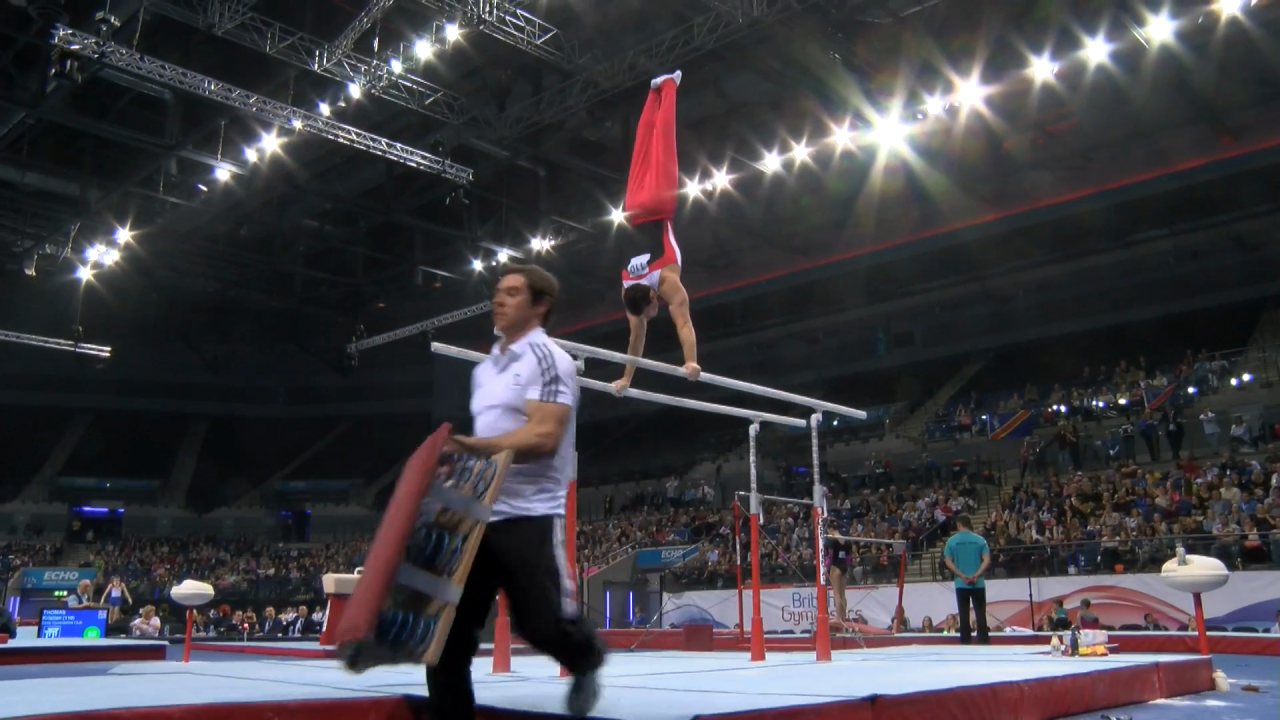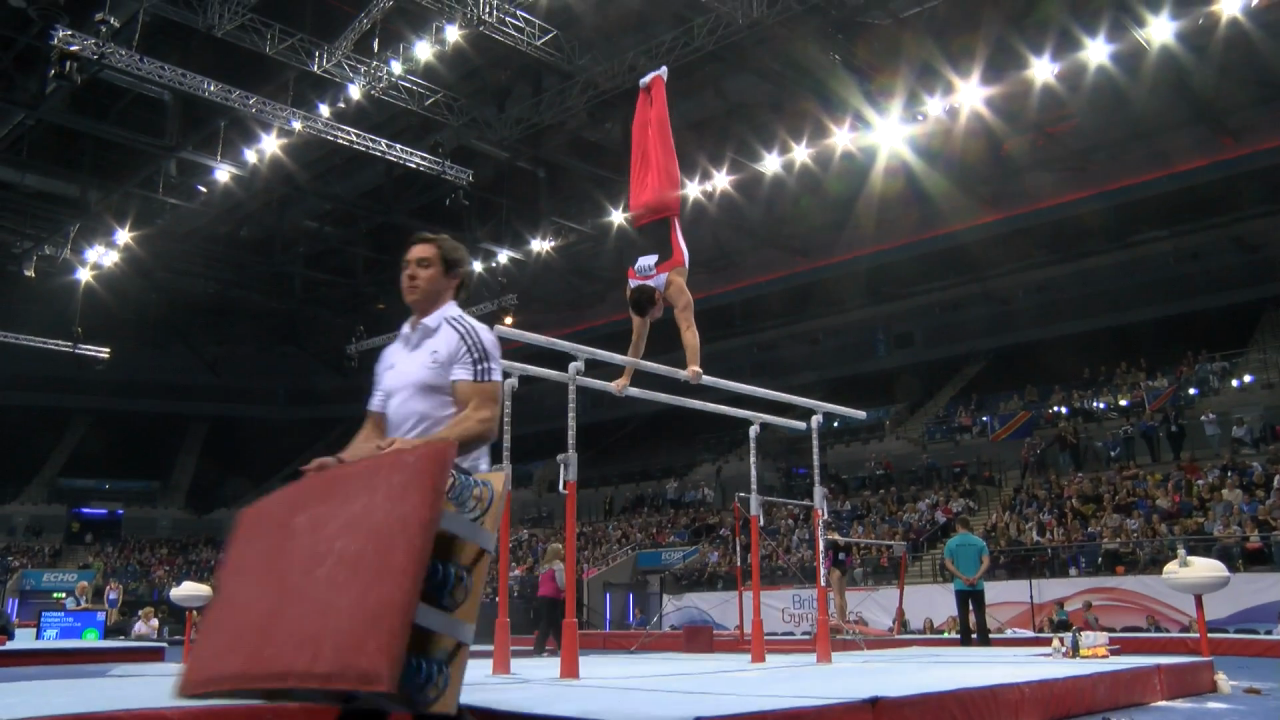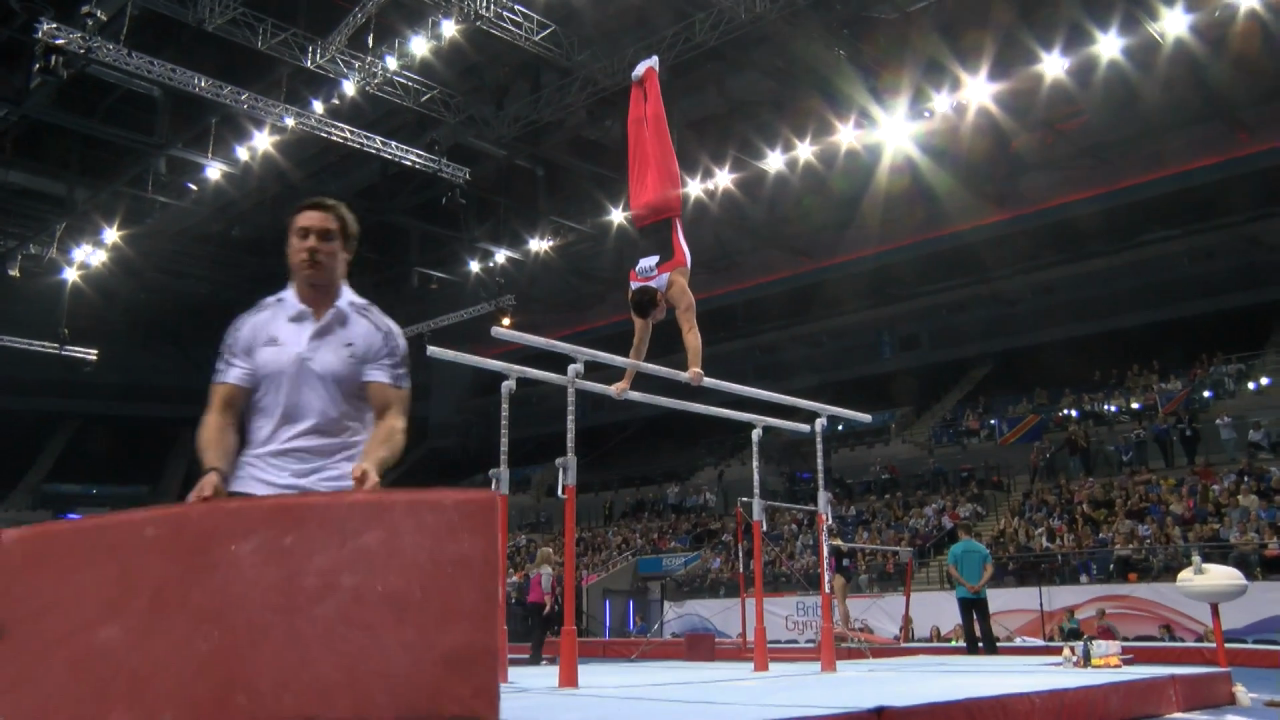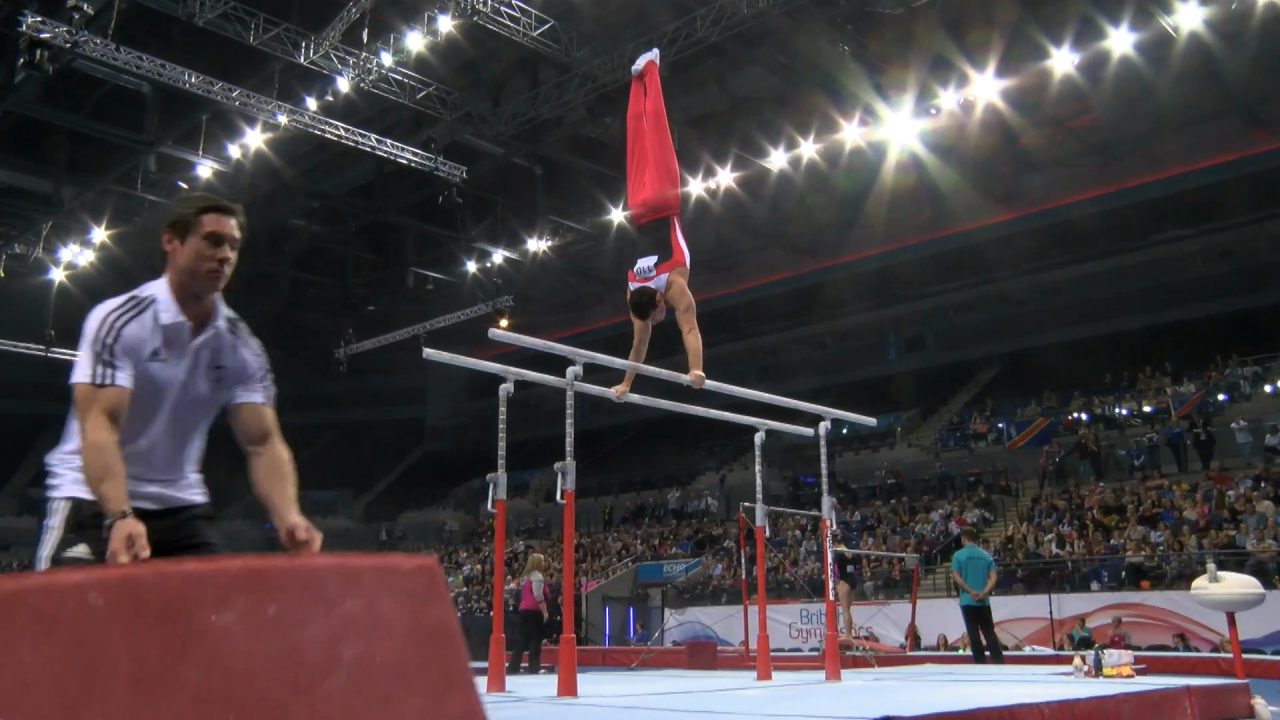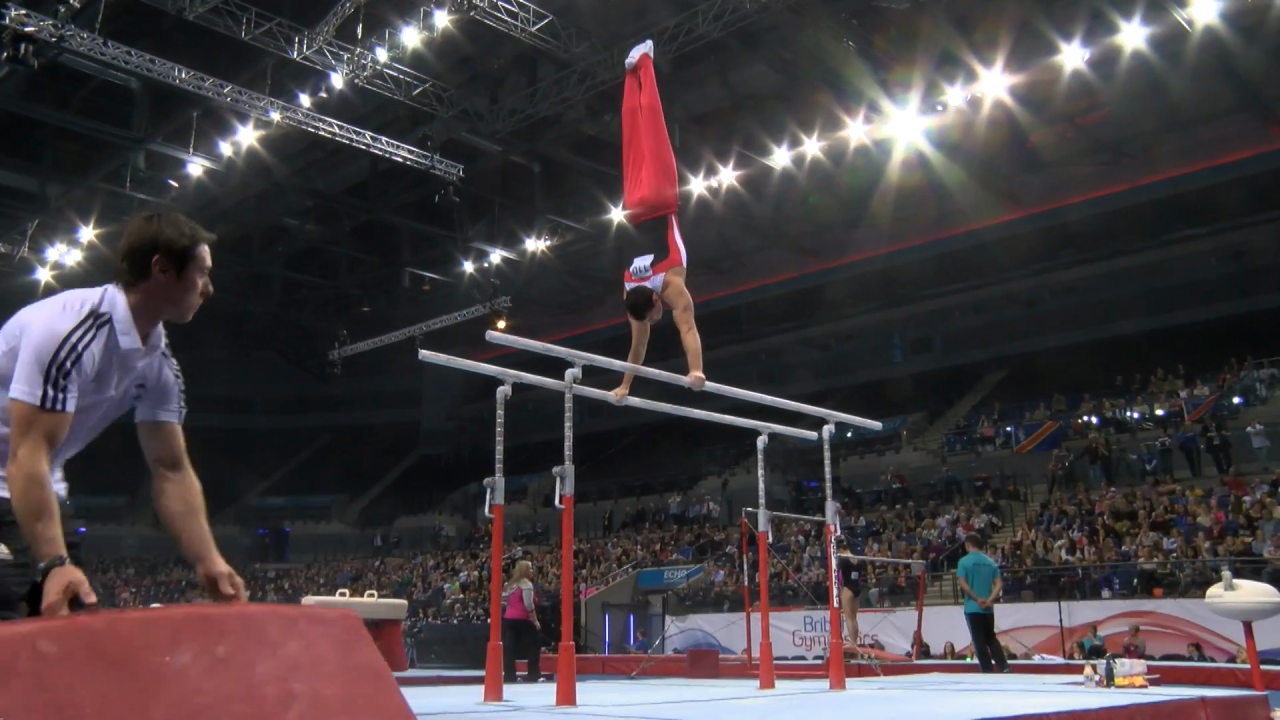
dt=0.3s
person 1, frame 1
left shoulder: (548, 360)
right shoulder: (484, 368)
left elbow: (543, 436)
left wrist: (475, 446)
left hip: (530, 514)
left knee: (545, 621)
right knee: (451, 628)
left ankle: (585, 666)
person 1, frame 2
left shoulder: (467, 337)
right shoulder: (392, 353)
left elbow: (483, 417)
right elbow: (374, 429)
left wrist: (418, 447)
right wrist: (340, 461)
person 1, frame 3
left shoulder: (378, 331)
right shoulder: (251, 326)
left elbow: (391, 419)
right elbow: (222, 413)
left wrist: (370, 464)
right wrist: (215, 472)
right hip: (254, 494)
person 1, frame 4
left shoulder: (241, 347)
right shoulder: (118, 321)
left elbow: (264, 443)
right elbow: (98, 426)
left wrist: (288, 518)
right wrist: (119, 518)
left hip: (181, 508)
right hip: (93, 503)
person 1, frame 5
left shoulder: (159, 364)
right shoulder: (68, 329)
left elbow: (171, 471)
left wrist: (208, 561)
right wrist: (55, 564)
left hip: (40, 500)
person 2, frame 1
left shoulder: (666, 282)
right shoulder: (630, 288)
left elbow: (684, 325)
right elbow: (636, 338)
left wrist: (691, 361)
right wrist: (626, 377)
left hip: (654, 209)
right hip: (638, 211)
left knee: (660, 141)
right knee: (646, 140)
left ankle: (667, 86)
right ankle: (658, 91)
person 2, frame 2
left shoulder: (673, 285)
right shoulder: (636, 288)
left elbow: (688, 328)
right elbow: (638, 338)
left wrist: (693, 365)
right wrist: (626, 377)
left hip: (661, 208)
right hip: (645, 212)
left knee: (657, 137)
right knee: (643, 141)
left ankle: (655, 83)
right ankle: (647, 90)
person 2, frame 3
left shoulder: (675, 285)
right shoulder: (637, 290)
left elbow: (690, 330)
right elbow: (640, 341)
left wrist: (694, 367)
right wrist: (627, 380)
left hip: (662, 208)
right hip: (646, 213)
left knee: (654, 133)
right knee: (640, 136)
left ankle: (648, 76)
right ankle: (641, 84)
person 2, frame 4
left shoulder: (674, 286)
right shoulder: (637, 290)
left elbow: (691, 331)
right elbow: (640, 343)
left wrist: (696, 370)
right wrist: (627, 382)
left hip: (660, 208)
right hip: (642, 211)
left knee: (654, 129)
right knee: (638, 135)
left ankle: (649, 69)
right ankle: (641, 76)
person 2, frame 5
left shoulder: (670, 285)
right shoulder: (634, 290)
left elbow: (689, 330)
right elbow: (638, 345)
left wrist: (696, 371)
right wrist: (625, 384)
left hip: (656, 204)
right hip: (639, 208)
left knee: (648, 124)
right knee: (634, 129)
left ankle: (642, 62)
right ankle: (635, 70)
